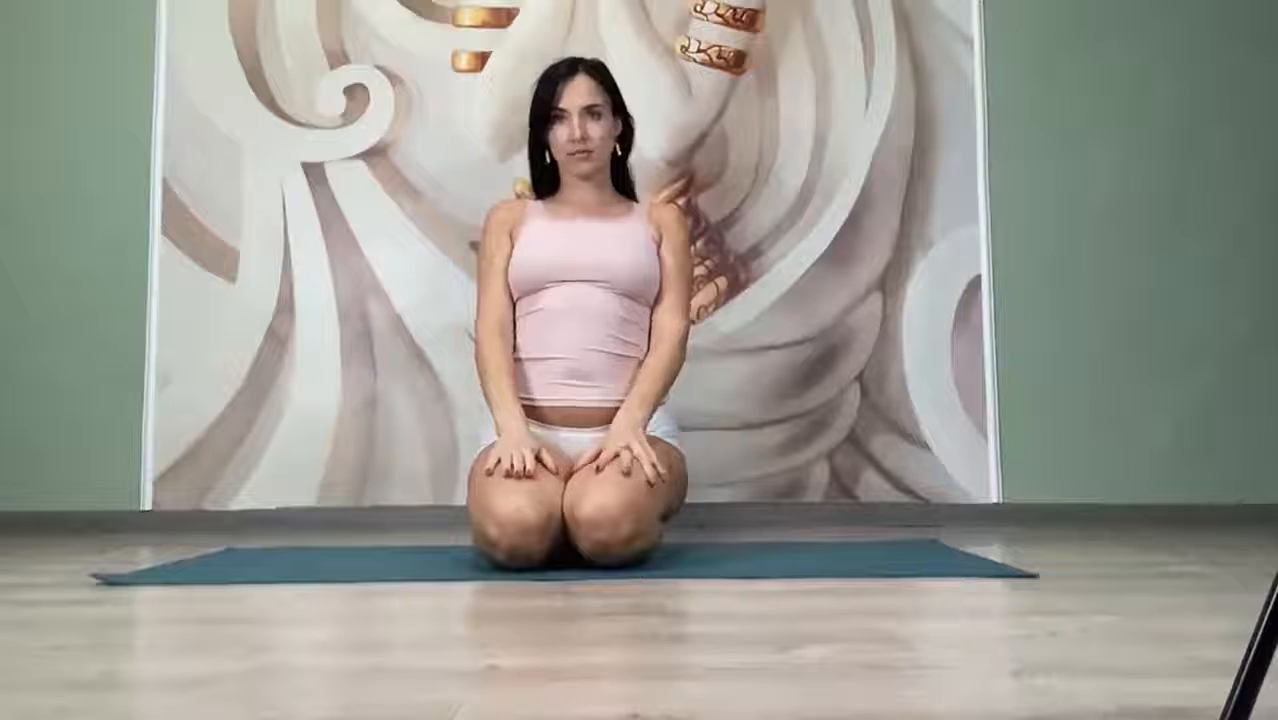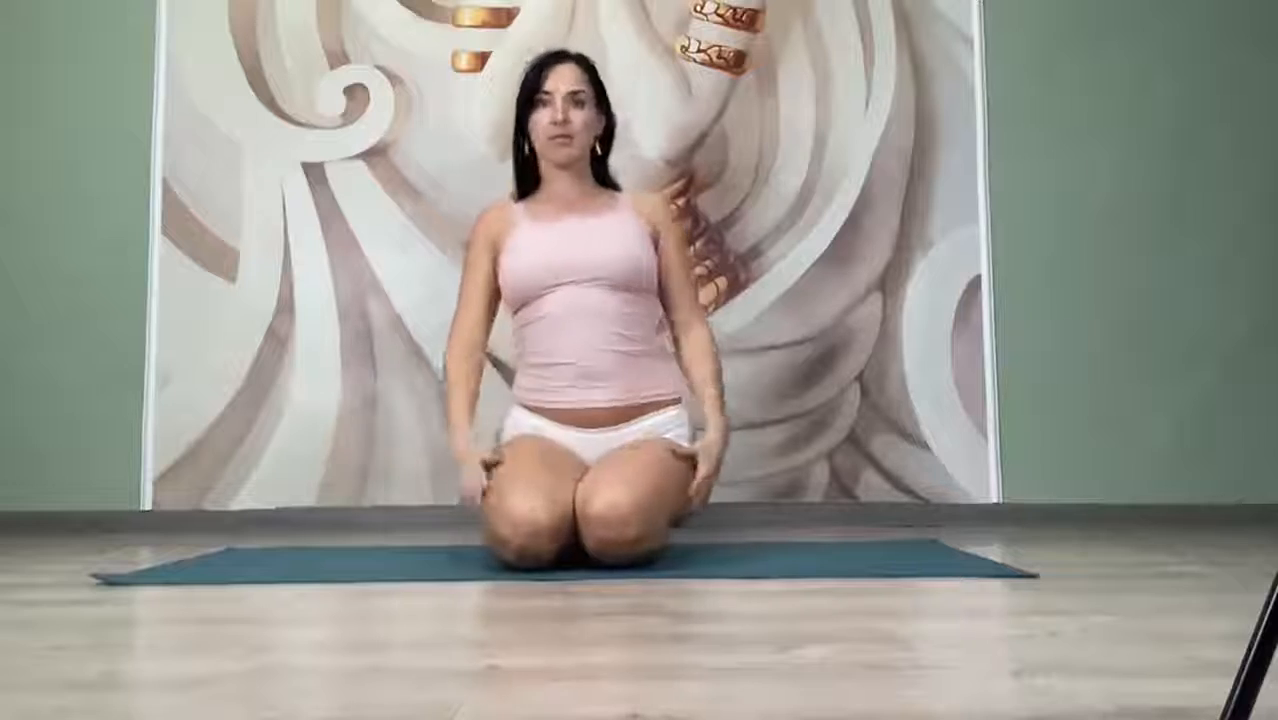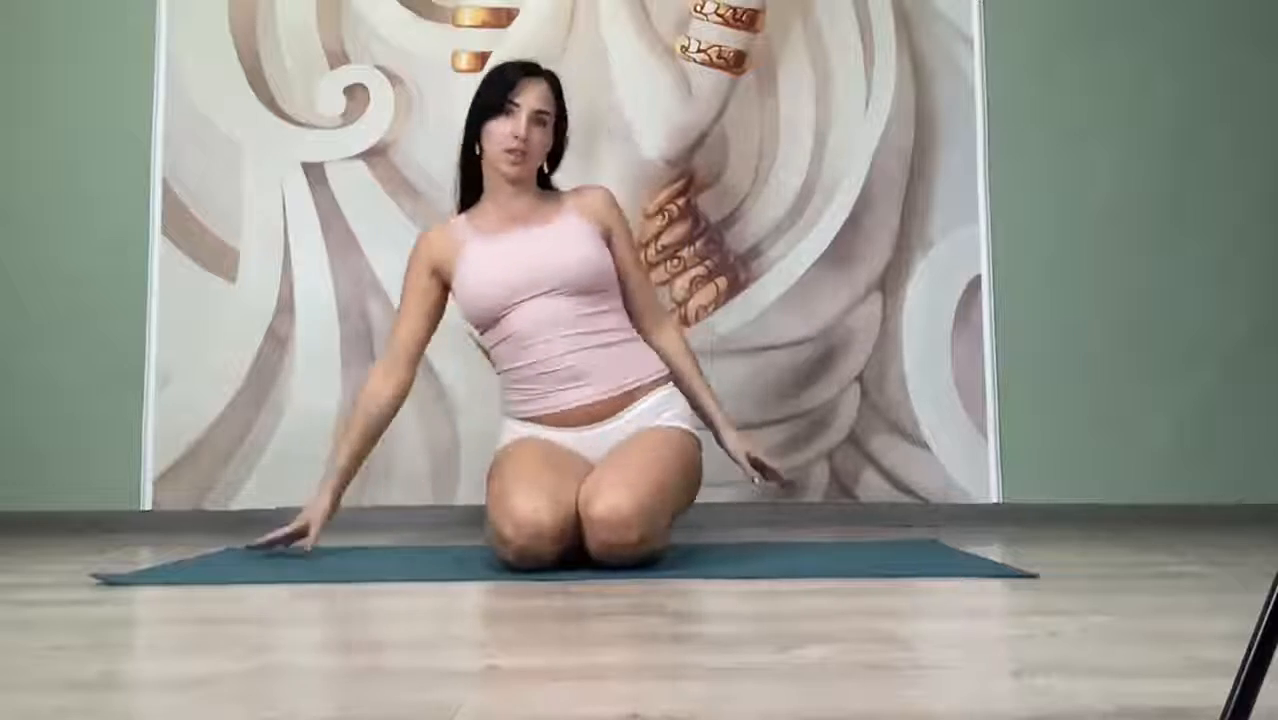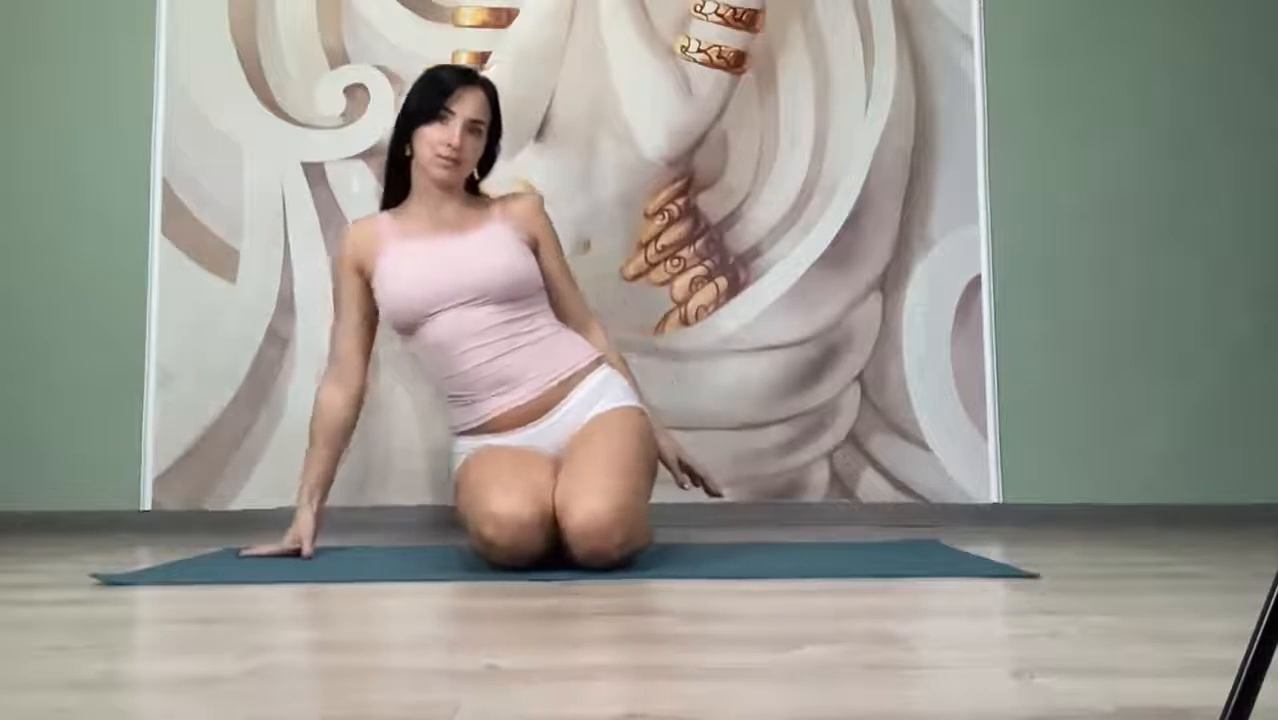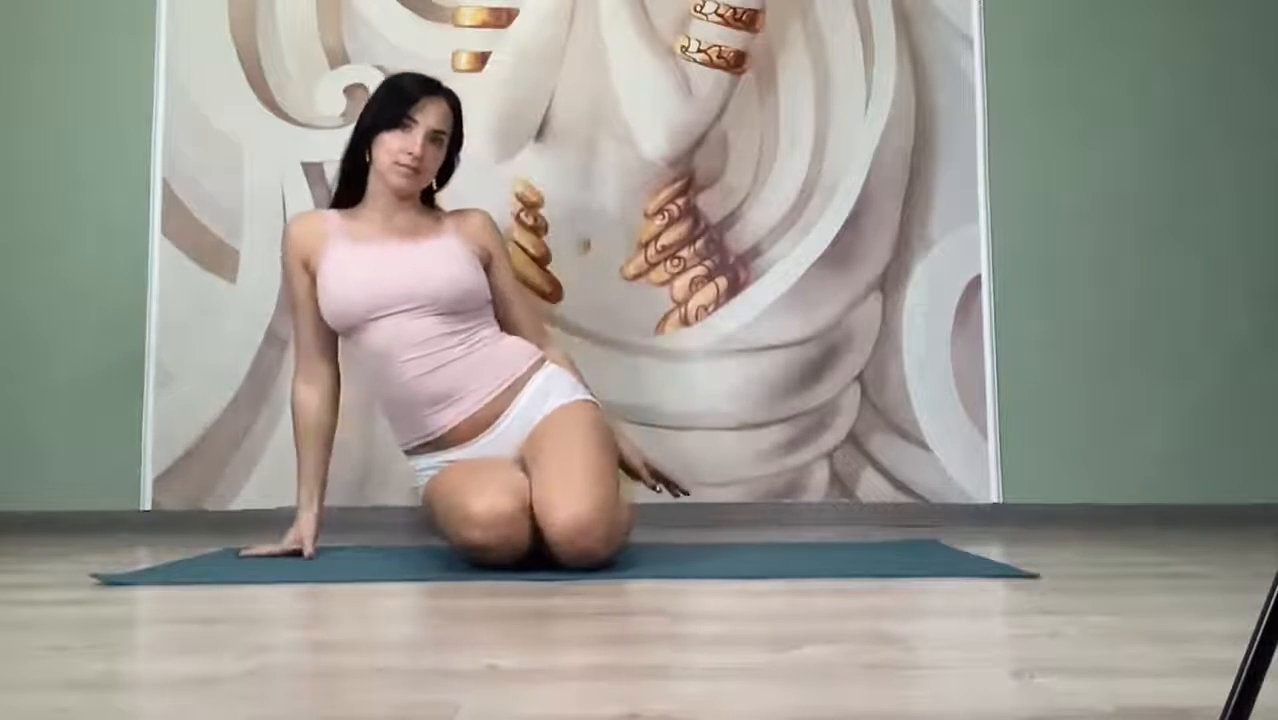
dt=0.5s
person 1, frame 1
left shoulder: (660, 220)
right shoulder: (510, 218)
left elbow: (671, 331)
right elbow: (492, 332)
left wrist: (627, 425)
right wrist: (513, 429)
left hip: (633, 426)
right hip: (529, 427)
left knee: (607, 526)
right knee: (513, 530)
left ankle: (641, 502)
right ankle: (559, 508)
person 1, frame 2
left shoulder: (647, 211)
right shoulder: (498, 224)
left elbow: (689, 328)
right elbow: (467, 339)
left wrist: (715, 426)
right wrist: (462, 438)
left hip: (647, 427)
right hip: (542, 428)
left knee: (614, 527)
right knee: (525, 531)
left ankle: (660, 497)
right ankle: (578, 509)
person 1, frame 3
left shoulder: (593, 207)
right shoulder: (442, 245)
left elbow: (656, 324)
right elbow: (394, 368)
left wrist: (722, 425)
right wrist: (330, 490)
left hip: (645, 415)
right hip: (539, 434)
left knee: (617, 529)
right knee: (529, 535)
left ankle: (645, 495)
right ankle: (576, 502)
person 1, frame 4
left shoulder: (521, 214)
right shoulder: (365, 241)
left elbow: (586, 326)
right elbow: (344, 378)
left wrist: (656, 429)
right wrist: (309, 508)
left hip: (588, 403)
right hip: (490, 444)
left knee: (598, 535)
right knee: (510, 532)
left ankle: (618, 504)
right ankle: (554, 505)
person 1, frame 5
left shoulder: (472, 229)
right shoulder: (310, 236)
right elbow: (314, 378)
left wrist: (616, 438)
right wrist: (308, 510)
left hip: (540, 404)
right hip: (448, 458)
left knee: (581, 537)
right knee: (494, 529)
left ankle: (608, 503)
right ankle: (536, 502)
